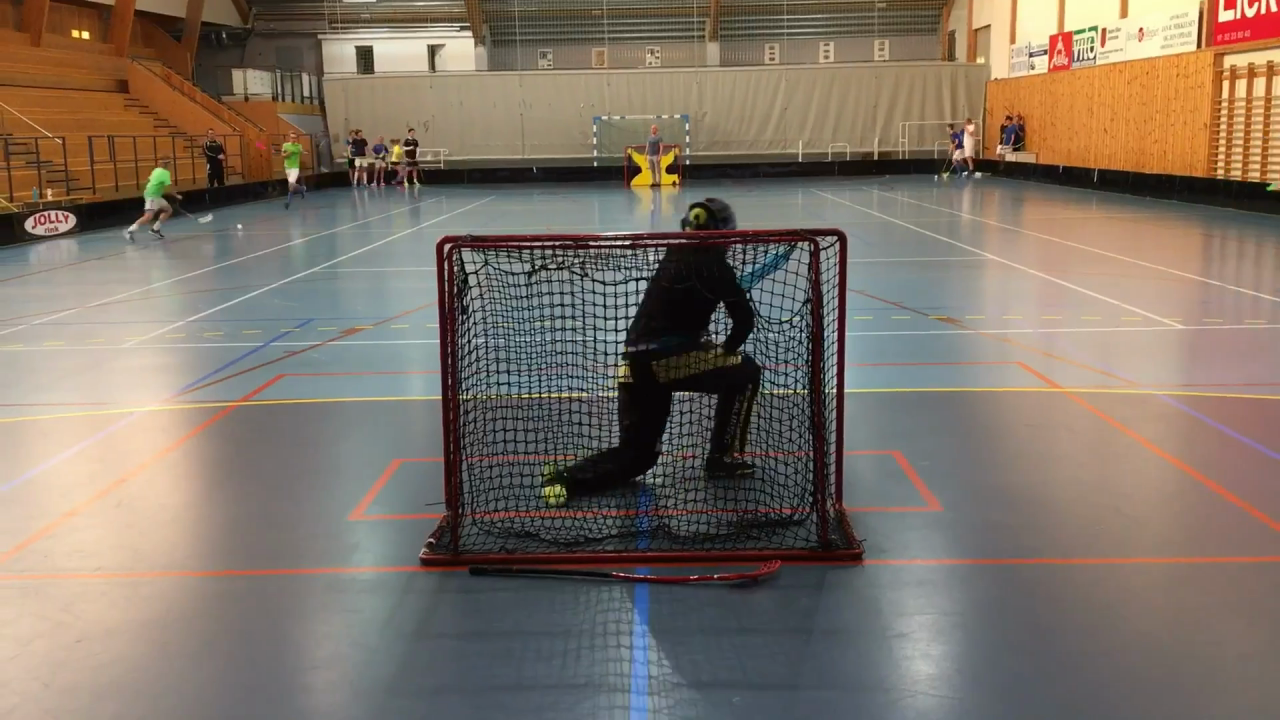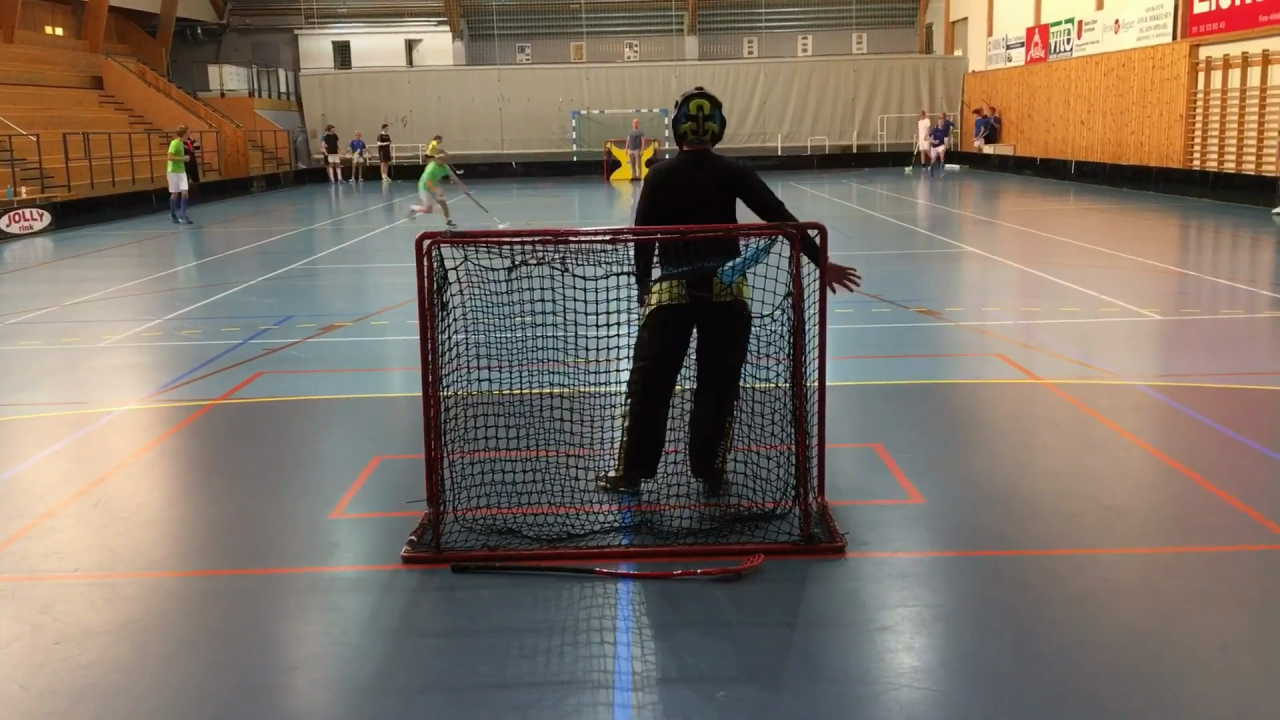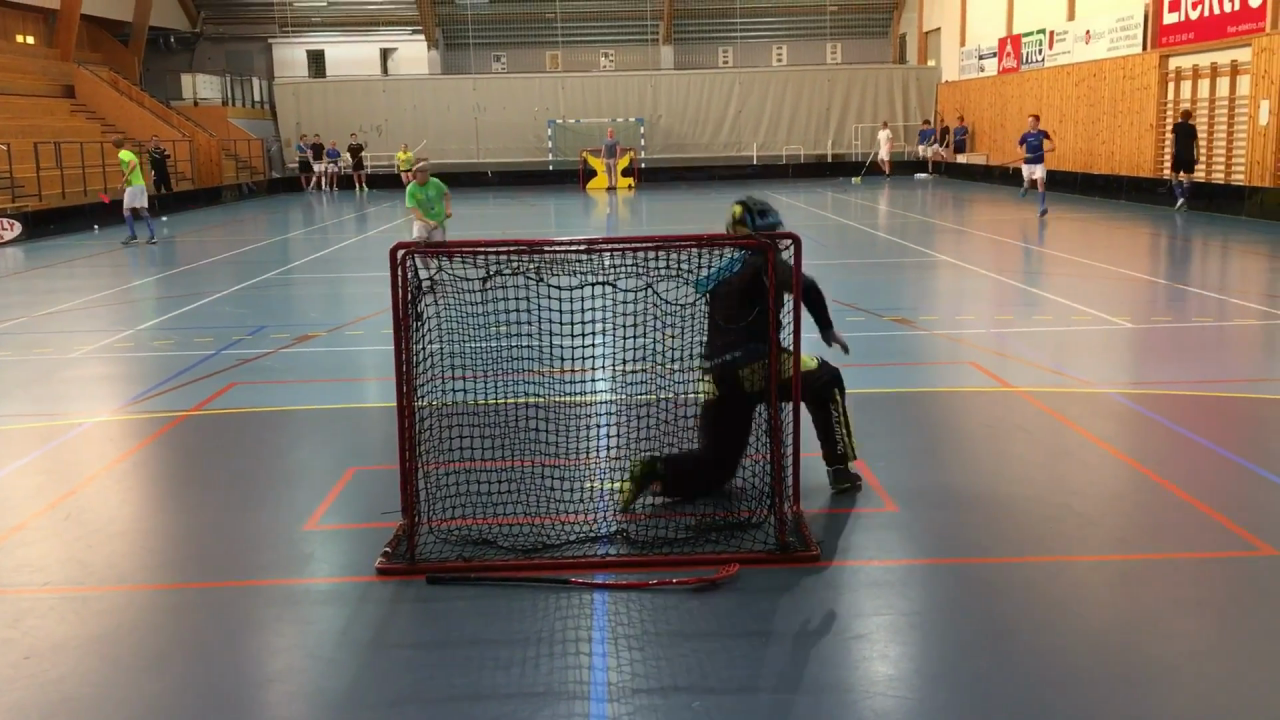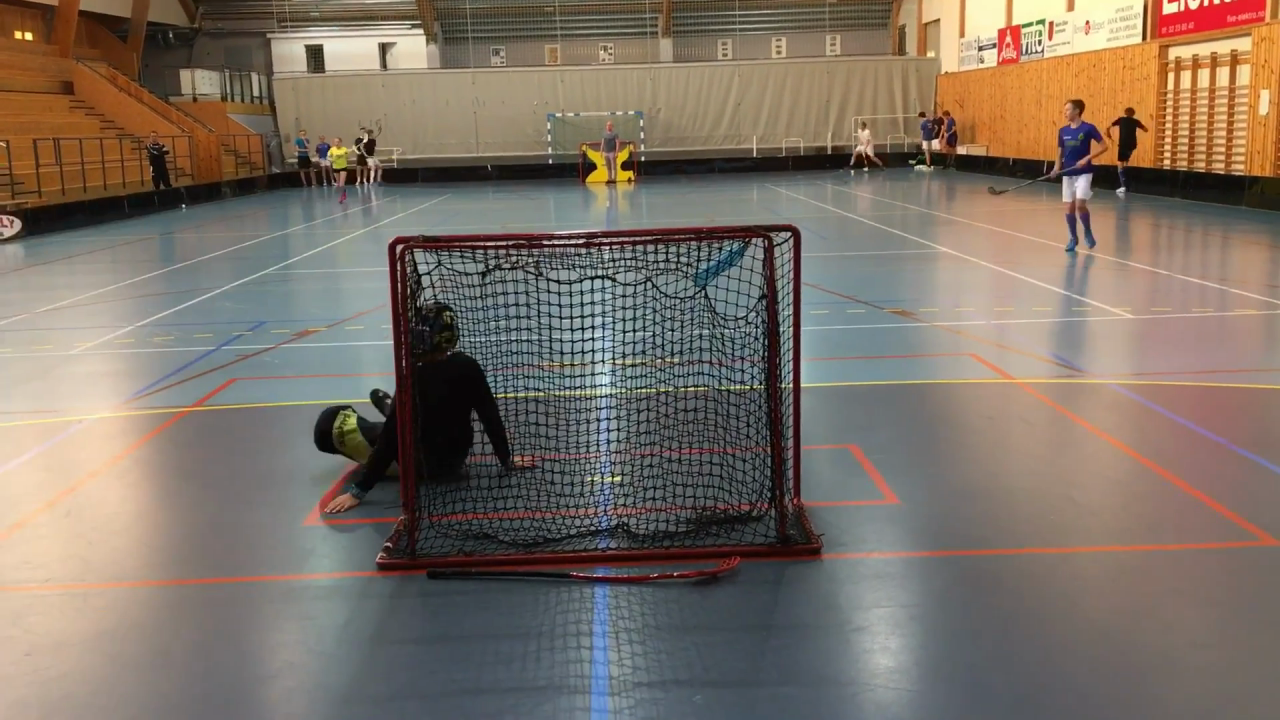
dt=1s
person 1, frame 1
left shoulder: (677, 253)
right shoulder: (717, 267)
right elbow: (744, 320)
right wrist: (724, 352)
left hip: (639, 361)
right hip: (674, 357)
left knee: (635, 454)
right knee: (745, 374)
left ankle: (565, 479)
right ankle: (723, 458)
person 1, frame 2
left shoulder: (659, 175)
right shoulder: (733, 172)
left elbow: (644, 238)
right elbow: (779, 218)
left wrist: (643, 288)
right wrist: (821, 263)
left hip: (672, 290)
right hip: (725, 289)
left knee: (650, 384)
right knee: (718, 385)
left ankle: (631, 471)
right ankle: (709, 472)
person 1, frame 3
left shoulder: (721, 271)
right shoulder: (762, 260)
right elbow: (807, 288)
right wrist: (828, 332)
left hip: (720, 374)
right hip: (758, 362)
left knee: (714, 466)
right knee: (826, 382)
left ankle: (656, 470)
right ankle: (839, 470)
person 1, frame 4
left shoulder: (417, 378)
right shoulder: (468, 366)
left elbow: (391, 441)
right elbow: (490, 417)
left wrist: (356, 491)
right wrist: (507, 461)
left hip: (423, 467)
right hip: (454, 459)
left knee: (331, 424)
